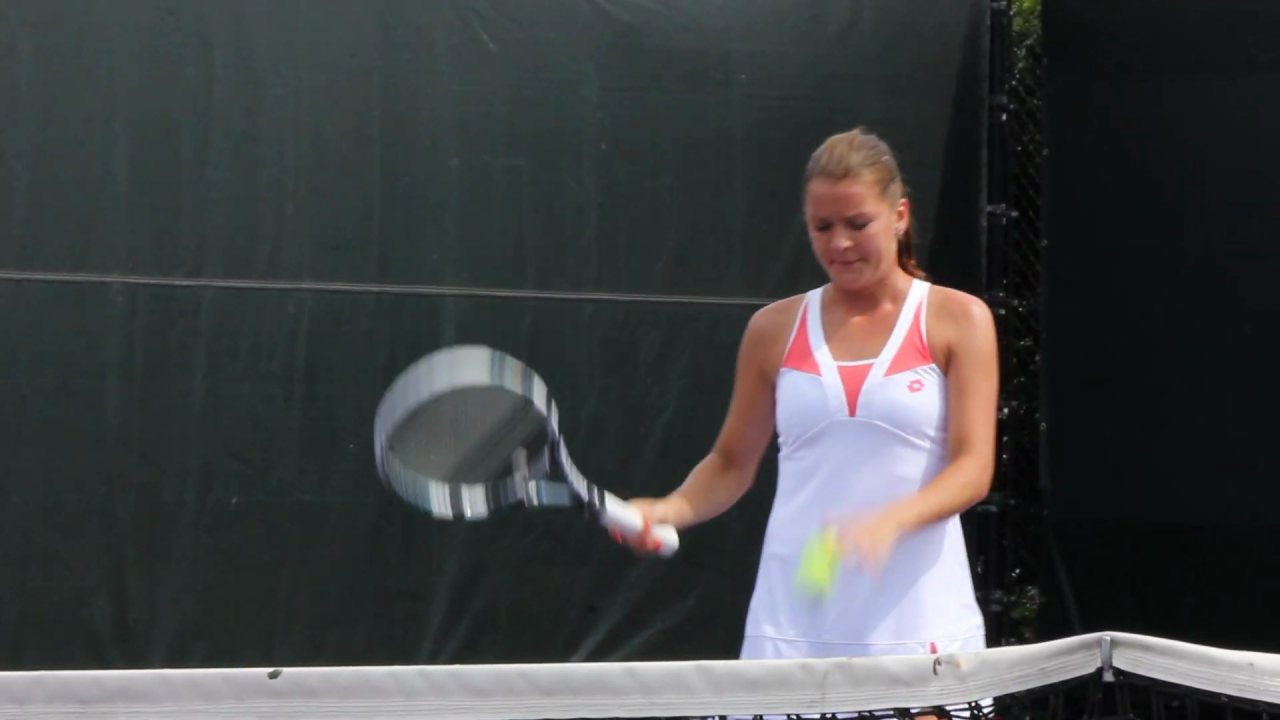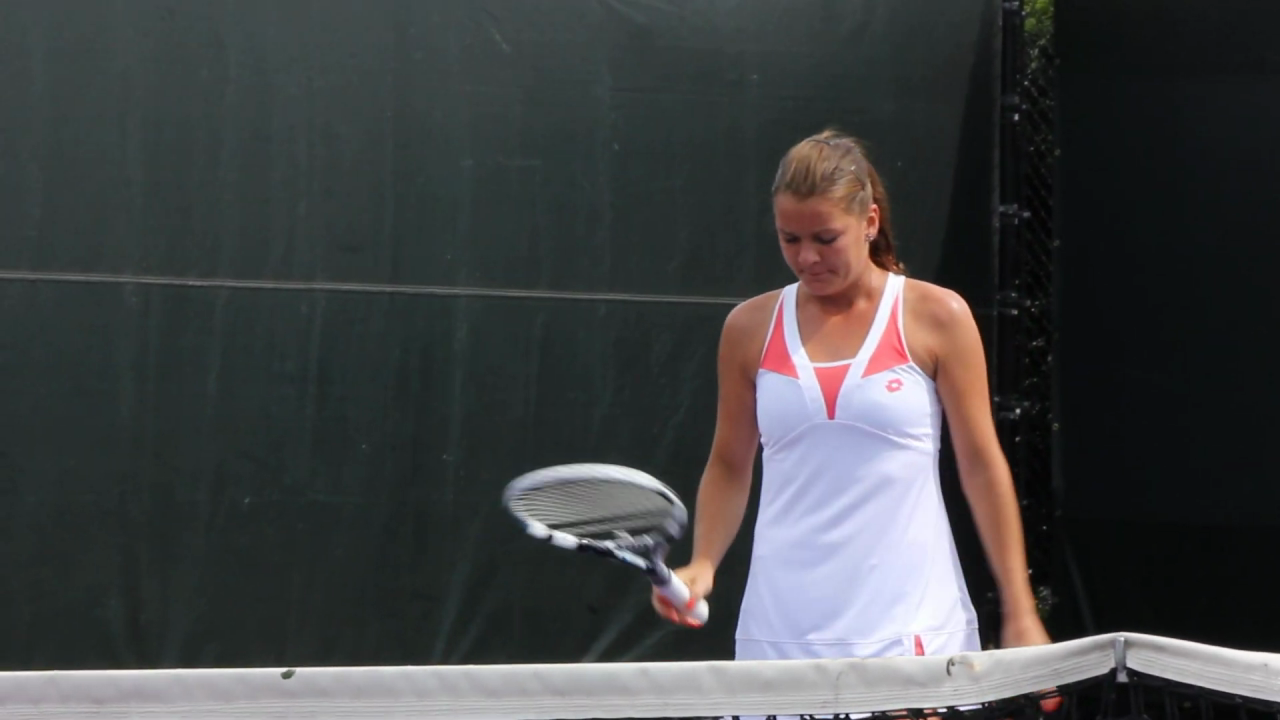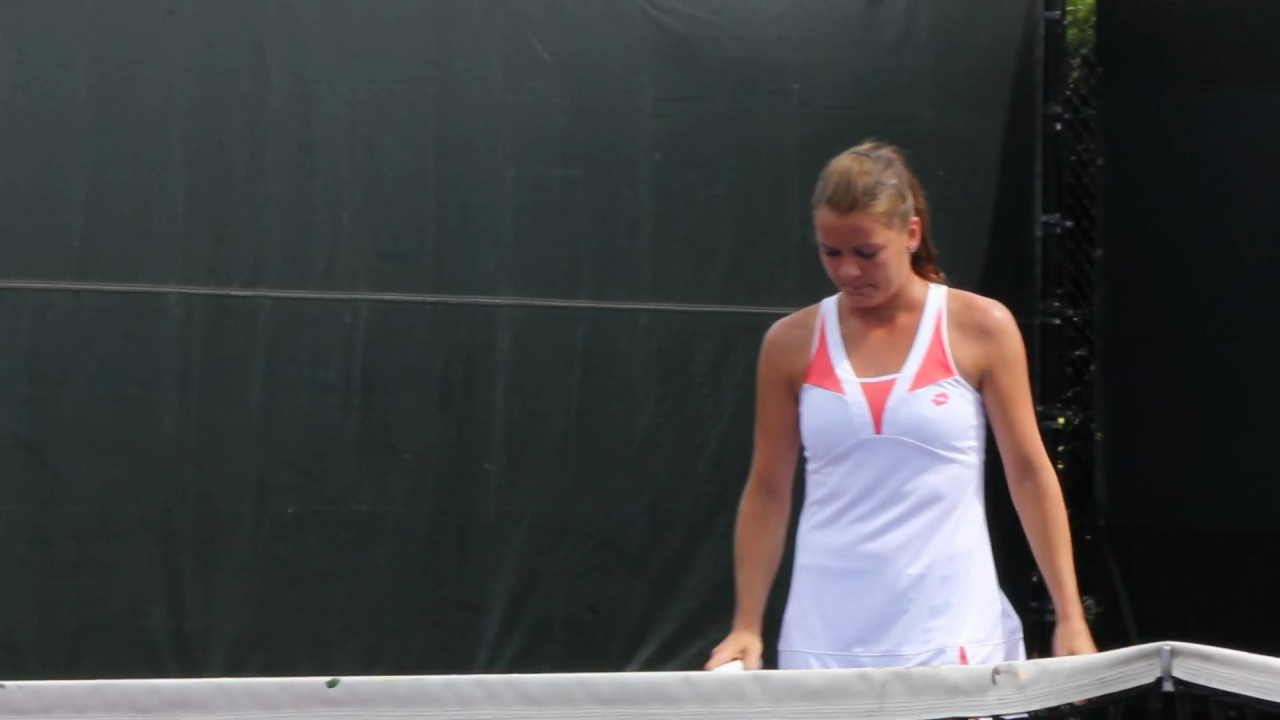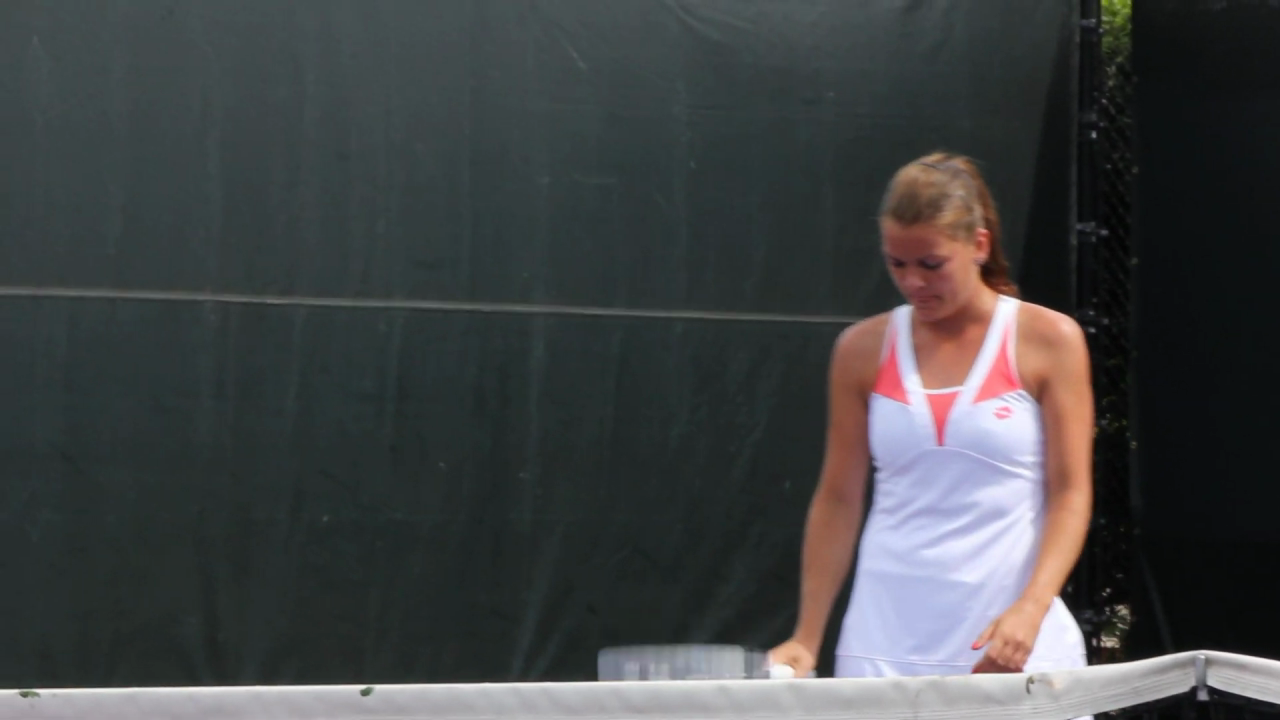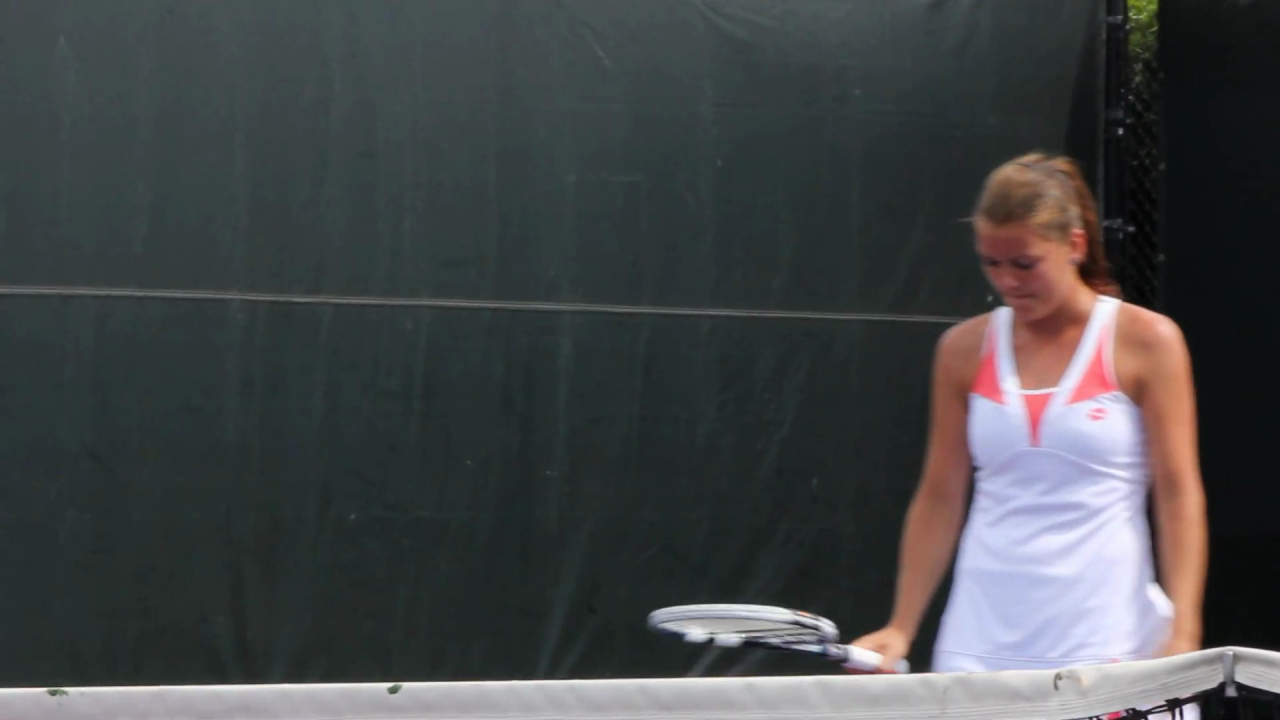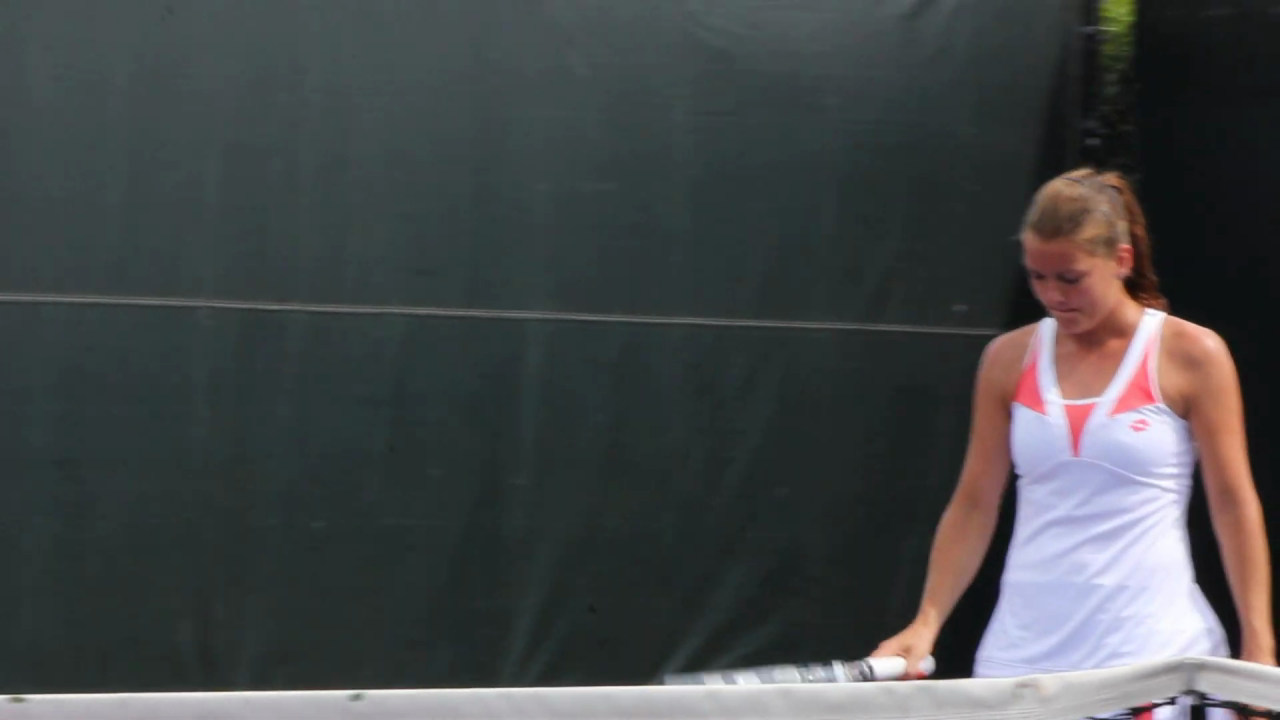
dt=0.3s
person 1, frame 1
left shoulder: (958, 319)
right shoulder: (774, 328)
left elbow: (973, 469)
right elbow: (732, 461)
left wrist: (890, 522)
right wrist: (669, 511)
left hip: (917, 625)
right hip: (790, 627)
person 1, frame 2
left shoulder: (938, 317)
right shoulder: (750, 326)
left elbow: (983, 465)
right elbow: (729, 465)
left wrist: (1020, 612)
right wrist: (702, 564)
left hip: (912, 627)
right hip: (786, 629)
person 1, frame 3
left shoulder: (981, 328)
right shoulder: (791, 342)
left elbow: (1031, 474)
right elbow: (768, 490)
left wrist: (1070, 615)
right wrist: (748, 625)
left hip: (955, 633)
right hip: (826, 638)
person 1, frame 4
left shoulder: (1047, 340)
right shoulder: (862, 349)
left elbow: (1070, 492)
right elbow: (838, 498)
left wrist: (1031, 610)
right wrist: (807, 636)
left hip: (1010, 641)
right hip: (886, 645)
person 1, frame 5
left shoulder: (1145, 342)
right shoulder: (964, 350)
left elbow: (1180, 495)
right elbow: (940, 498)
left wrist: (1183, 635)
right wrist: (901, 628)
left hip: (1113, 642)
right hip: (982, 643)
person 1, frame 6
left shoulder: (1191, 355)
right shoulder: (1009, 359)
left elbow: (1235, 504)
right elbow: (974, 505)
left wrist: (1258, 645)
right wrist: (926, 624)
left hip: (1152, 653)
right hip: (1026, 651)
